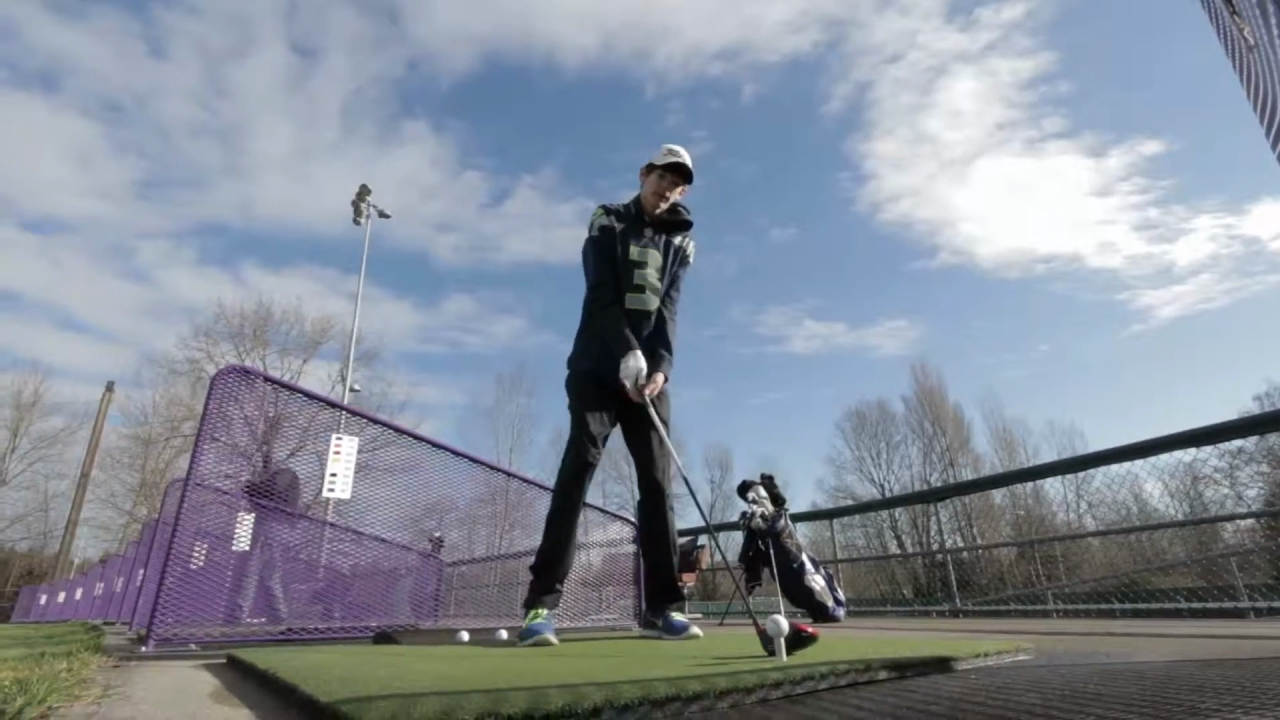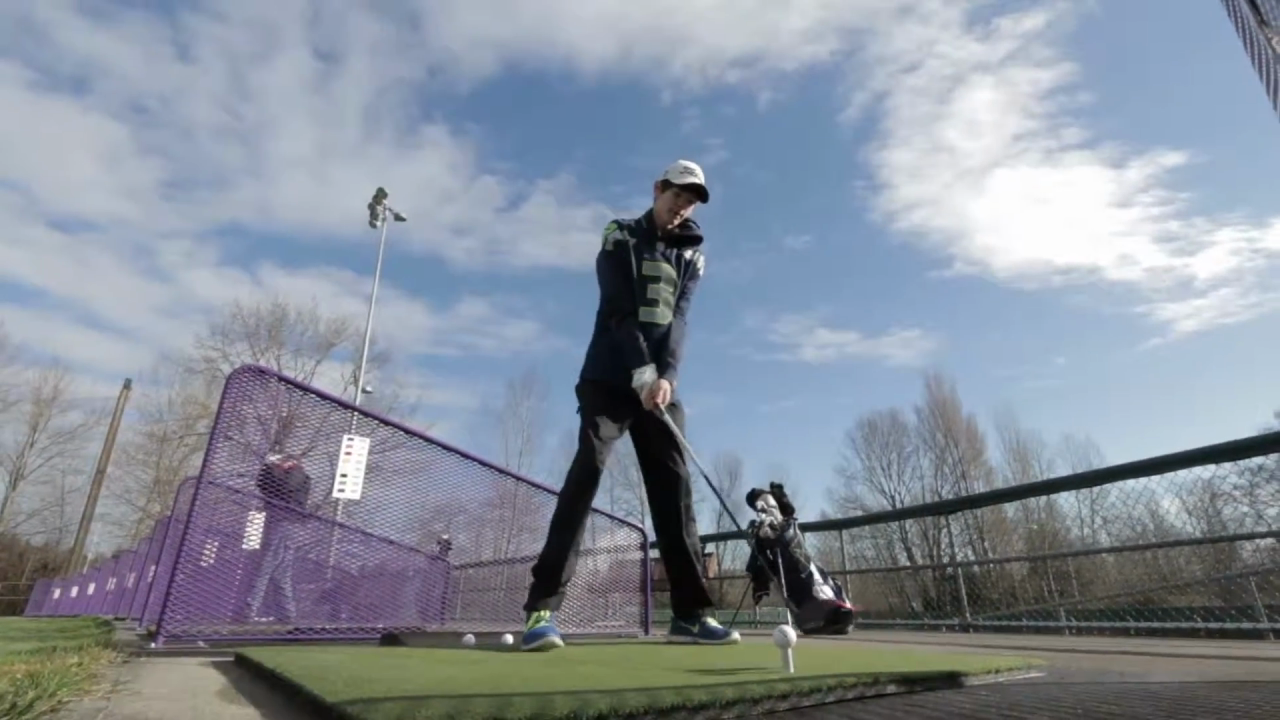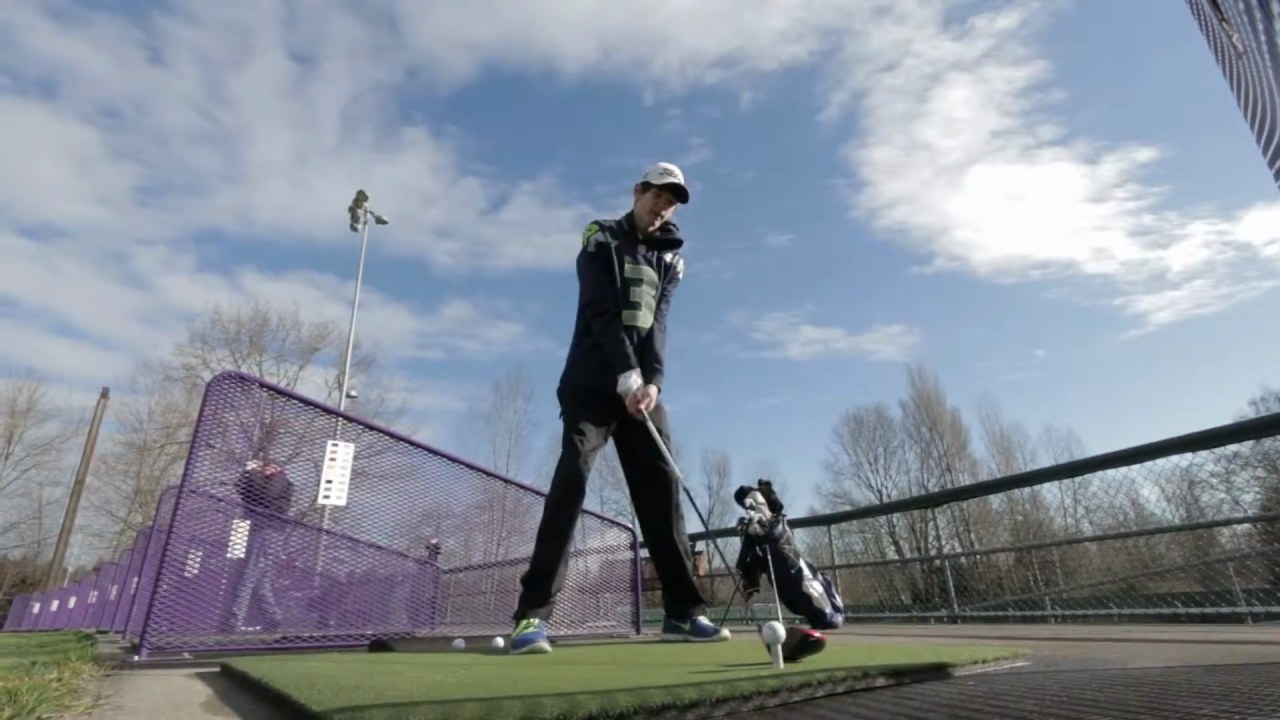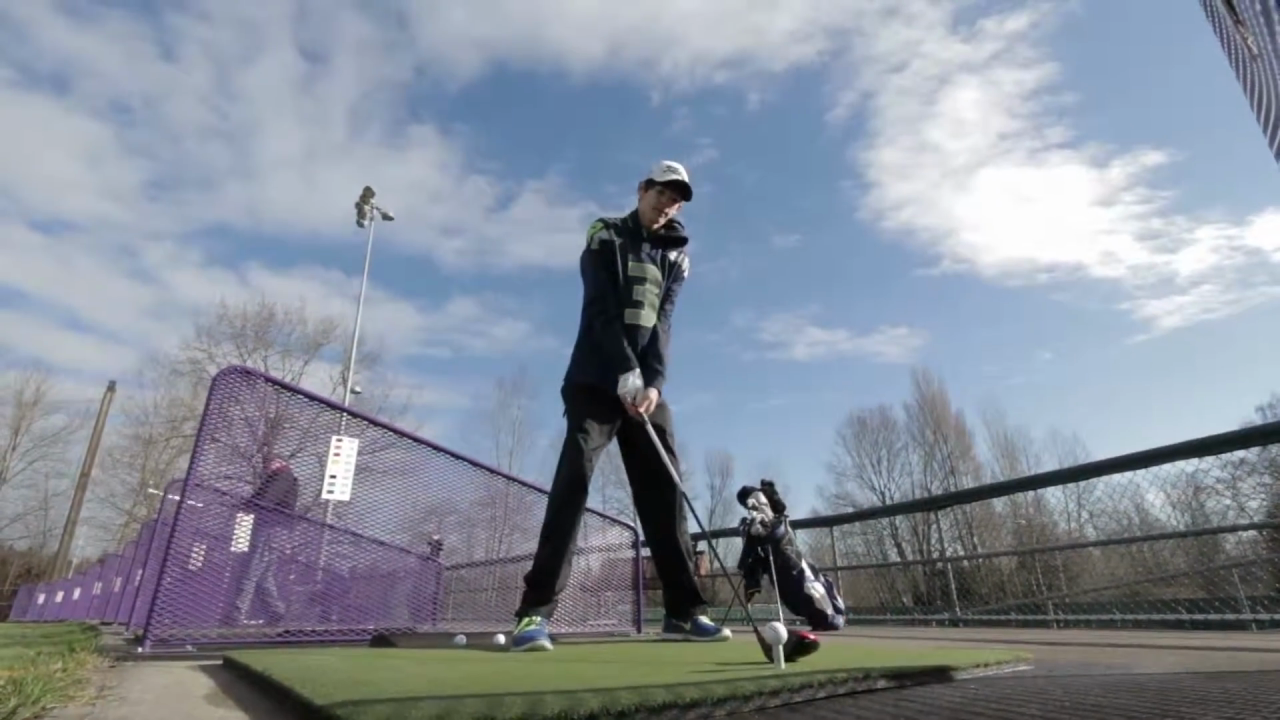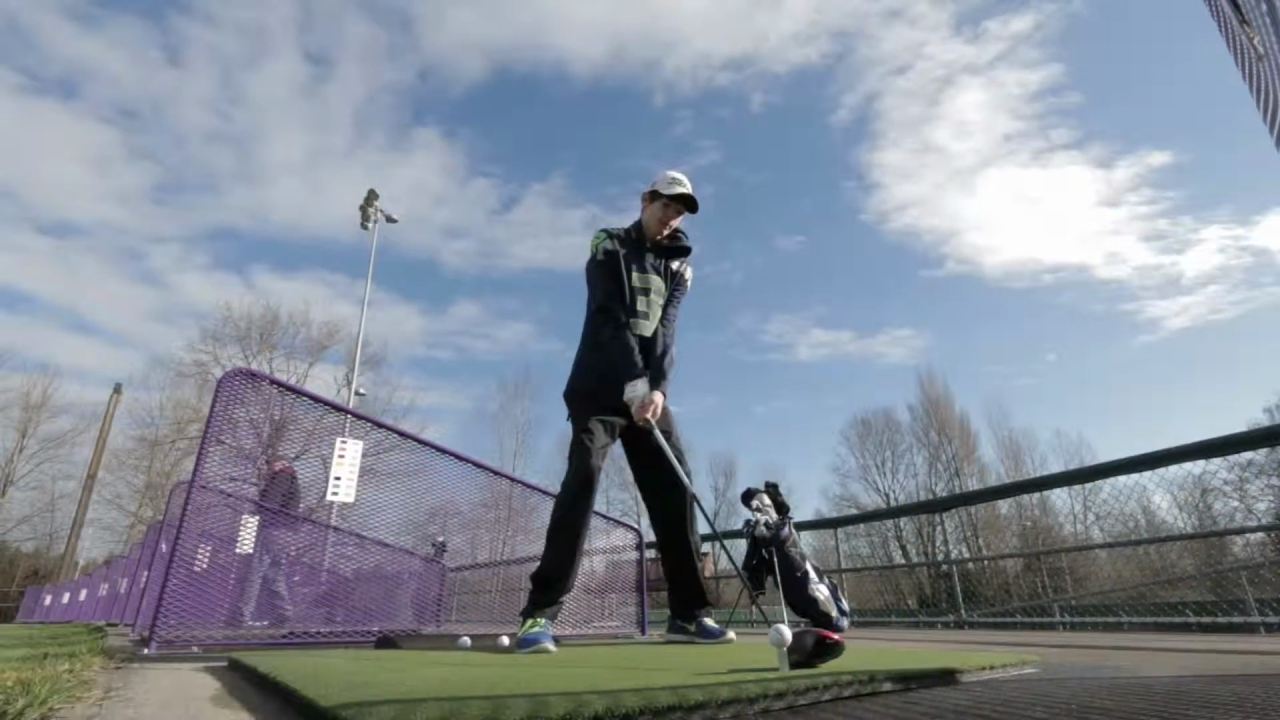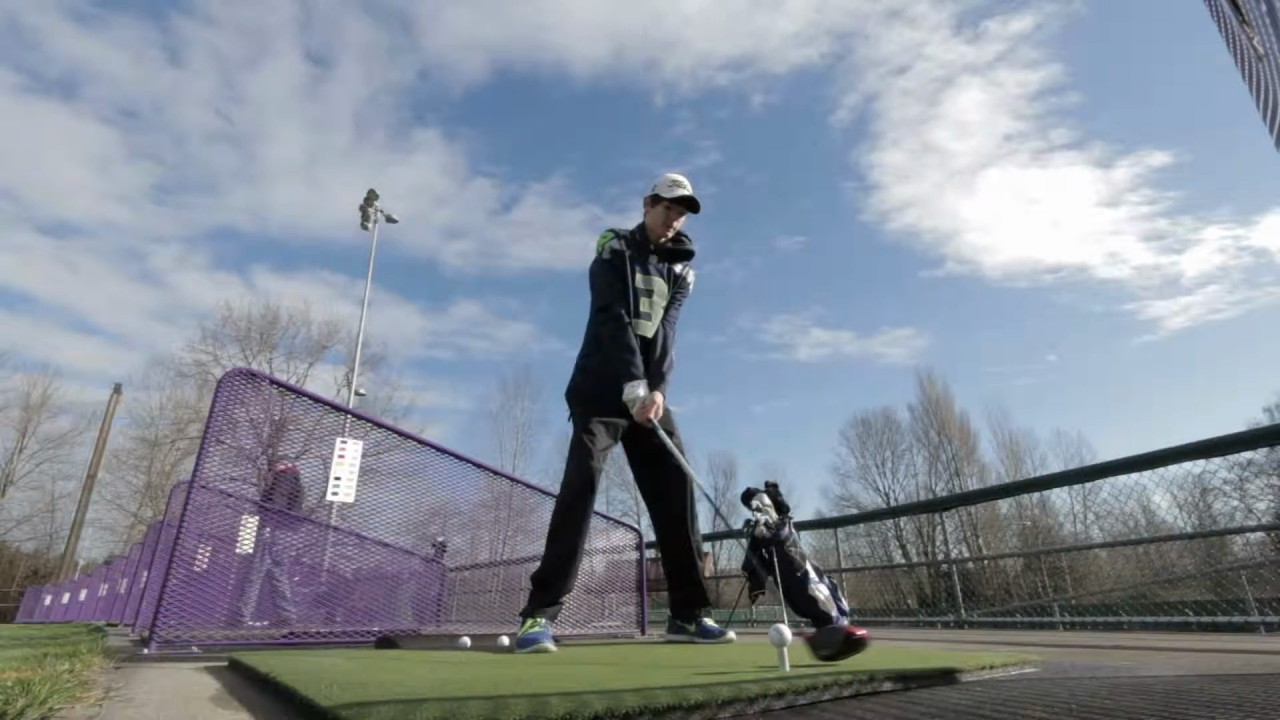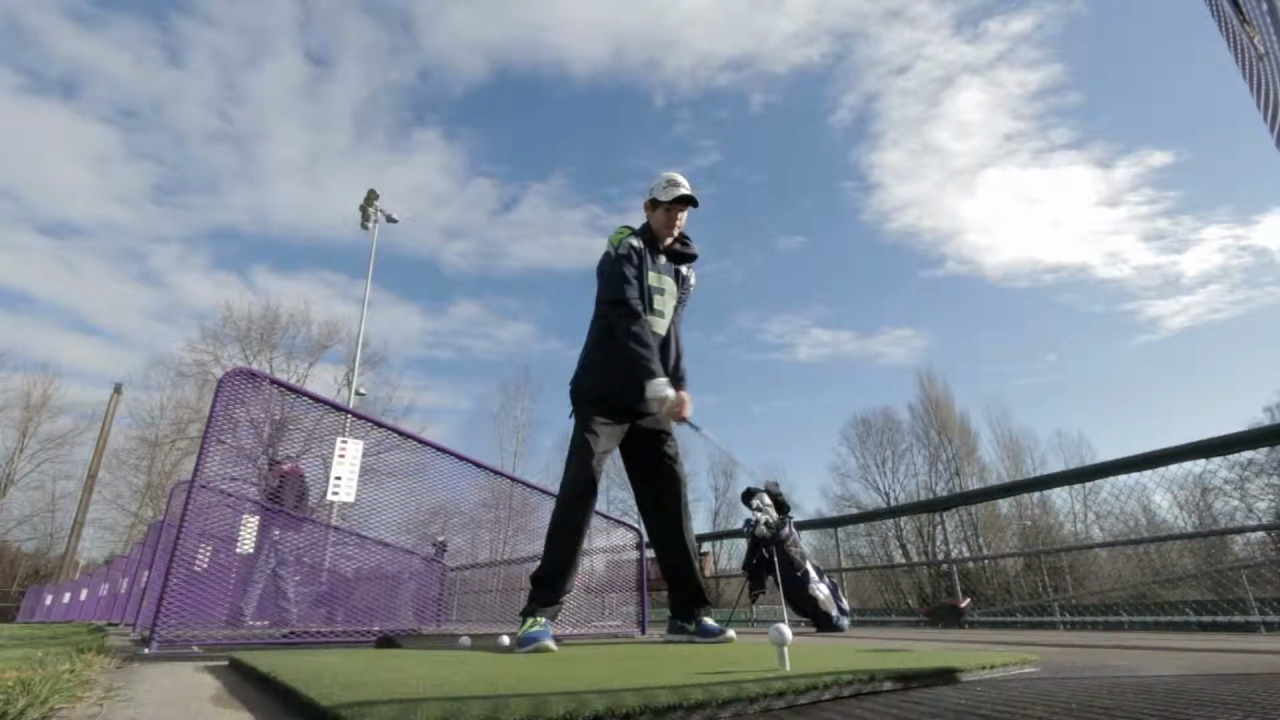
dt=0.7s
person 1, frame 1
left shoulder: (680, 241)
right shoulder: (609, 222)
left elbow: (668, 309)
right elbow: (602, 296)
left wrist: (661, 368)
right wrist: (629, 355)
left hip: (650, 374)
right hip: (597, 370)
left knee: (656, 480)
right knee: (580, 463)
left ankle: (661, 605)
right ankle: (542, 603)
person 1, frame 2
left shoulder: (691, 255)
right shoulder: (620, 238)
left elbow: (678, 320)
right elbow: (619, 310)
left wrist: (666, 377)
right wrist: (643, 372)
left hip: (661, 384)
right hip: (609, 380)
left knee: (674, 488)
right knee: (588, 469)
left ankle: (690, 611)
right ankle: (542, 607)
person 1, frame 3
left shoulder: (670, 257)
right shoulder: (601, 238)
left elbow: (658, 323)
right elbow: (603, 313)
left wrist: (653, 382)
right wrist: (628, 377)
left hip: (644, 387)
right hip: (591, 384)
left knee: (662, 489)
right knee: (571, 477)
left ankle: (682, 610)
right ankle: (532, 614)
person 1, frame 4
left shoulder: (676, 256)
right shoulder: (606, 236)
left elbow: (662, 321)
right elbow: (604, 312)
left wrist: (653, 384)
right wrist: (626, 378)
left hip: (647, 387)
right hip: (596, 382)
left knee: (664, 488)
right knee: (575, 477)
left ankle: (683, 610)
right ankle: (535, 611)
person 1, frame 5
left shoulder: (678, 265)
right shoulder: (610, 246)
left elbow: (664, 329)
right elbow: (612, 320)
left wrist: (657, 388)
right wrist: (635, 384)
left hip: (649, 392)
right hip: (599, 388)
left knee: (675, 488)
right knee: (583, 478)
left ankle: (688, 613)
right ankle: (540, 613)
person 1, frame 6
left shoulder: (680, 269)
right shoulder: (614, 249)
left elbow: (665, 330)
right elbow: (615, 322)
left wrist: (657, 390)
right wrist: (634, 387)
left hip: (649, 394)
right hip: (601, 390)
left knee: (676, 489)
right knee: (582, 483)
left ankle: (688, 613)
right ankle: (540, 614)
person 1, frame 7
left shoulder: (683, 269)
right shoulder: (625, 247)
left elbow: (671, 330)
right elbow: (629, 318)
left wrist: (679, 388)
right wrist: (659, 384)
left hip: (650, 398)
right hip: (604, 390)
left knee: (669, 493)
right knee: (582, 484)
left ankle: (687, 612)
right ankle: (540, 612)
